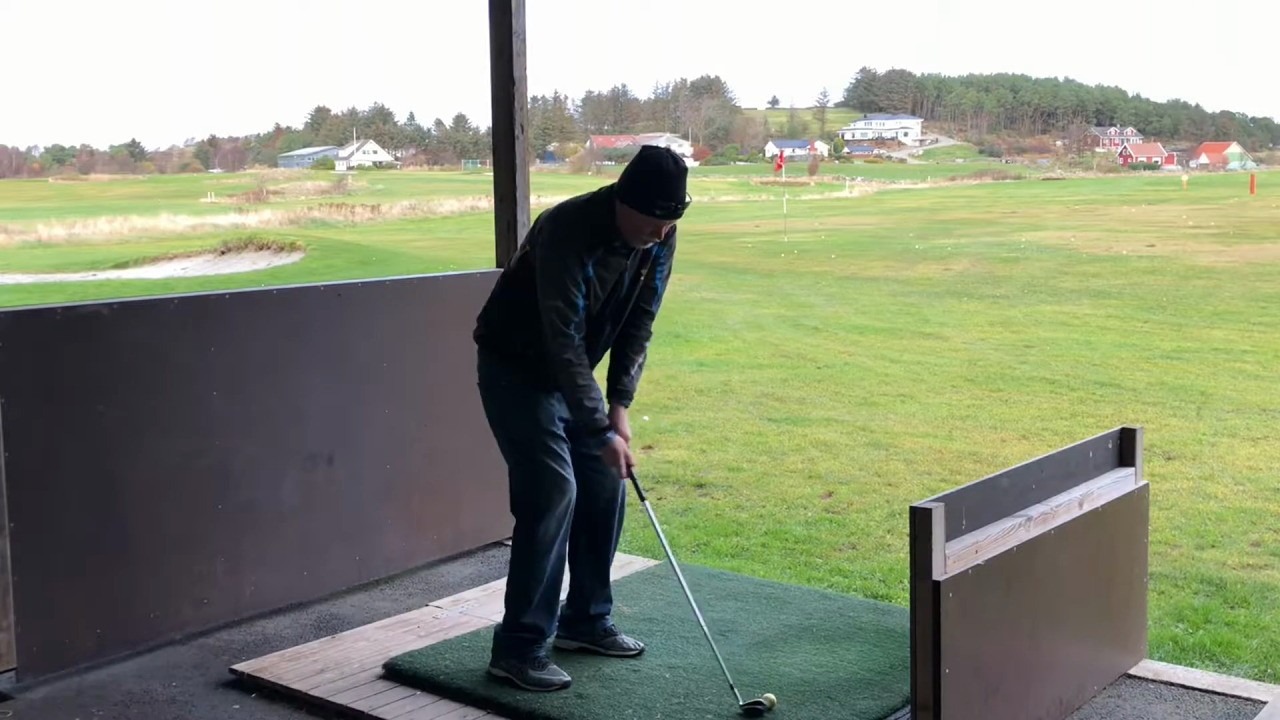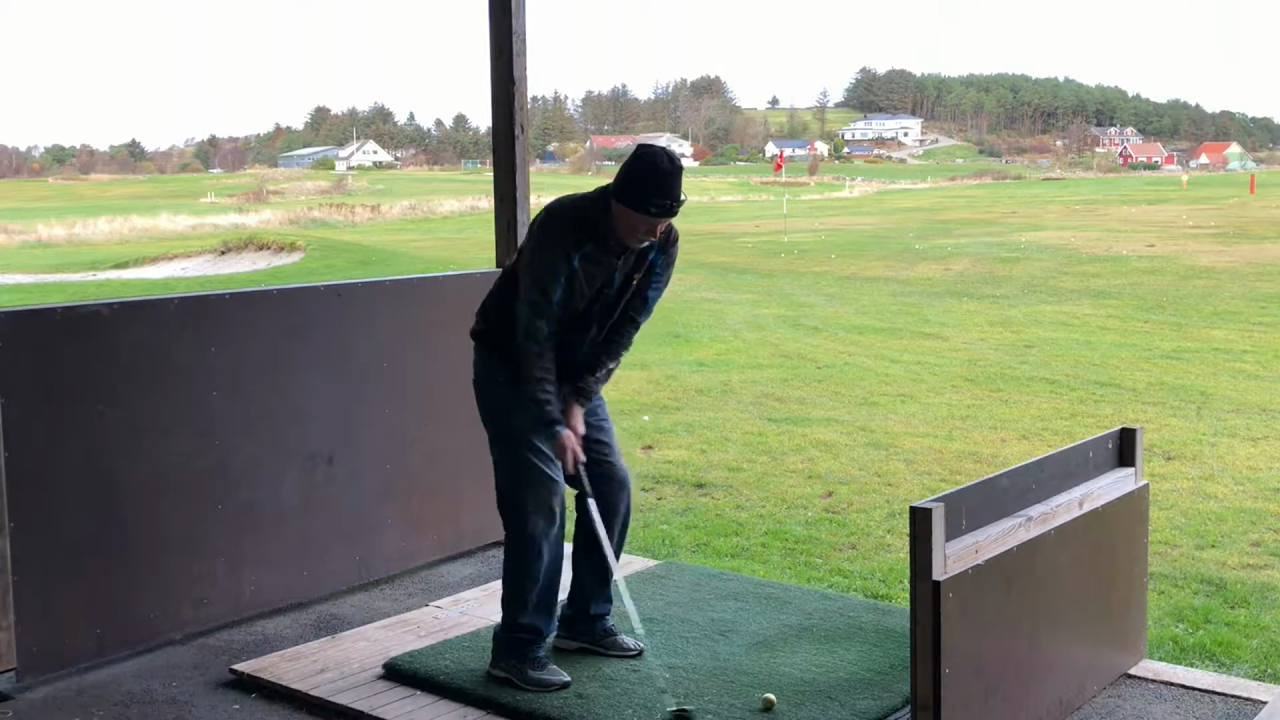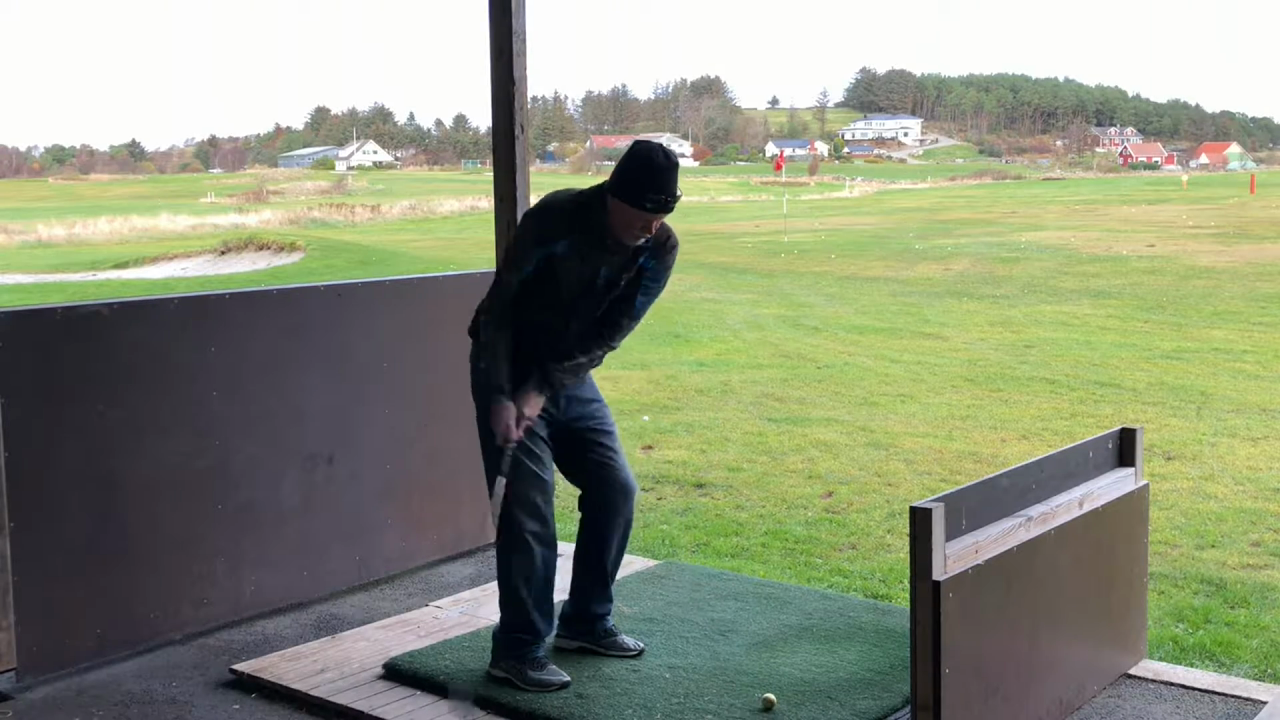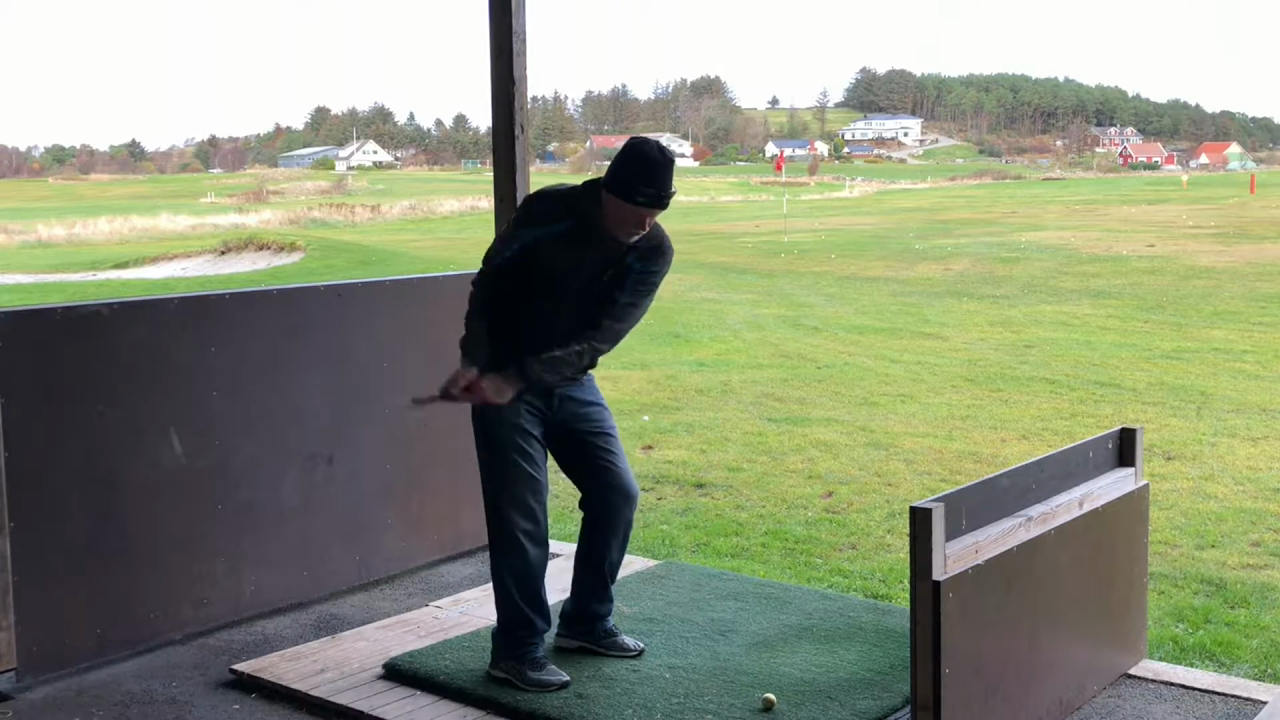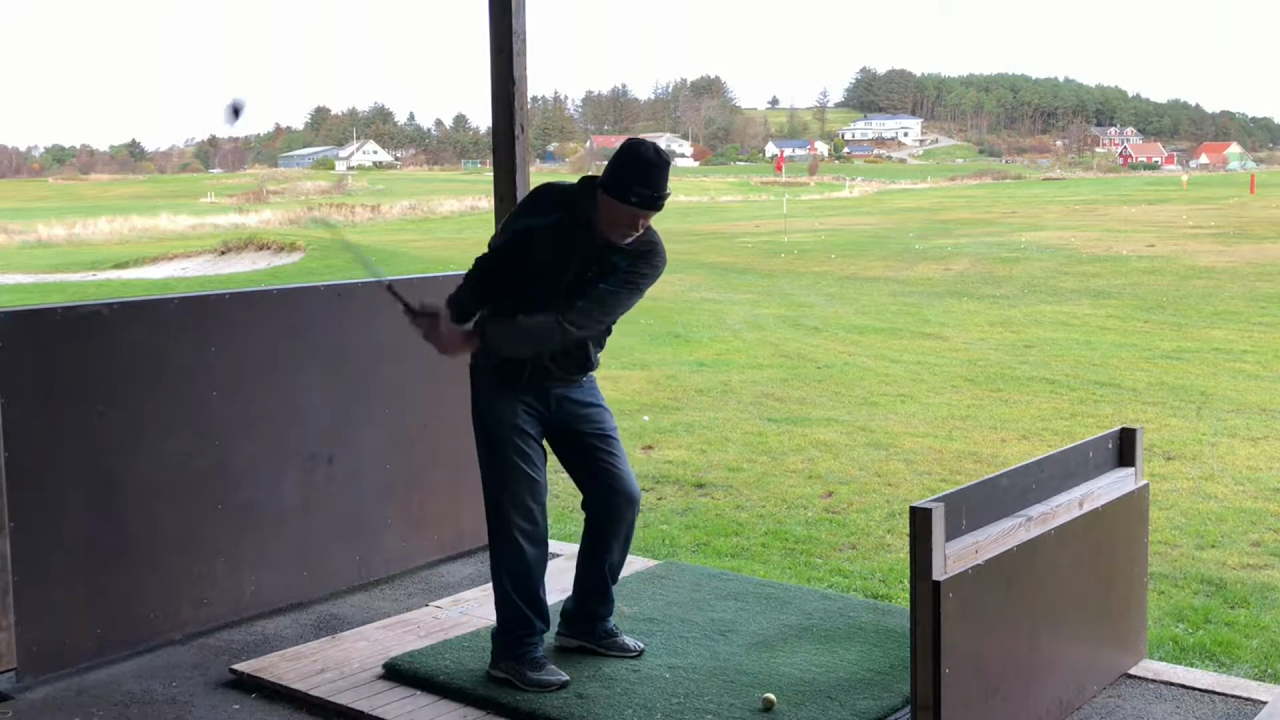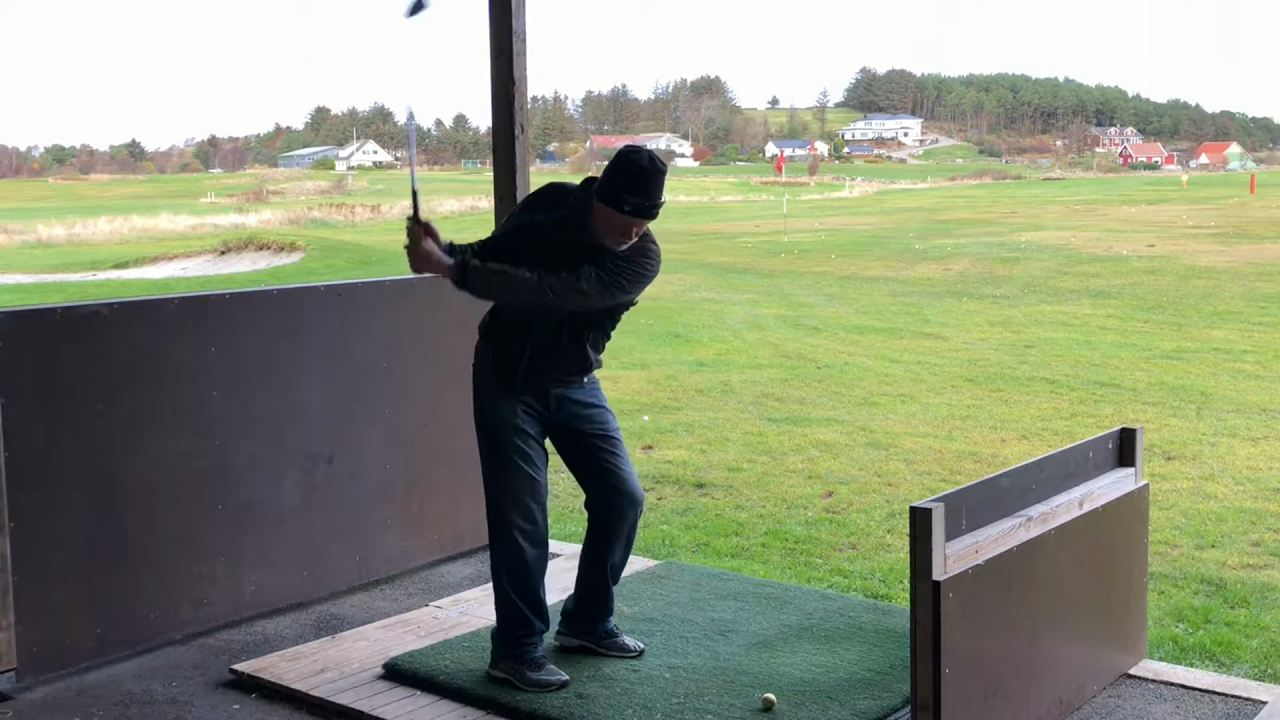
dt=0.1s
person 1, frame 1
left shoulder: (660, 242)
right shoulder: (567, 232)
left elbow: (636, 327)
right elbow: (560, 341)
left wrist: (620, 405)
right wrist: (599, 432)
left hip: (574, 374)
right hip: (516, 370)
left knee: (606, 489)
right knee: (552, 499)
left ankle: (584, 618)
right ankle: (519, 645)
person 1, frame 2
left shoulder: (662, 244)
right shoulder: (561, 226)
left elbow: (622, 332)
right elbow: (533, 332)
left wrist: (578, 404)
right wrist: (553, 420)
left hip: (573, 377)
right hip: (510, 370)
left knee: (609, 488)
right knee: (538, 501)
left ankle: (585, 619)
right ankle: (518, 645)
person 1, frame 3
left shoulder: (661, 249)
right shoulder: (554, 219)
left elbow: (611, 336)
right elbow: (499, 307)
left wrist: (543, 391)
right wrist: (499, 397)
left hip: (571, 379)
right hip: (509, 377)
left knee: (615, 491)
right knee: (528, 506)
left ankle: (586, 619)
right ankle: (519, 648)
person 1, frame 4
left shoulder: (654, 251)
right shoulder: (547, 210)
left elbow: (598, 335)
right elbow: (487, 285)
left wrist: (515, 380)
right wrist: (473, 361)
left hip: (570, 379)
right hip: (495, 372)
left knee: (616, 493)
right knee: (520, 507)
left ankle: (585, 620)
right ankle: (518, 646)
person 1, frame 5
left shoulder: (647, 257)
right shoulder: (548, 205)
left elbow: (571, 322)
right elbow: (493, 265)
left wrist: (474, 336)
right wrist: (453, 313)
left hip: (573, 384)
right hip: (505, 380)
left knee: (619, 496)
right knee: (519, 509)
left ankle: (586, 619)
right ankle: (517, 646)
person 1, frame 6
left shoulder: (642, 259)
right shoulder: (549, 204)
left elbow: (547, 292)
right elbow: (493, 256)
left wrist: (449, 268)
right wrist: (445, 252)
left hip: (576, 384)
right hip: (506, 380)
left knee: (622, 497)
right knee: (520, 509)
left ankle: (587, 619)
right ankle: (517, 646)
